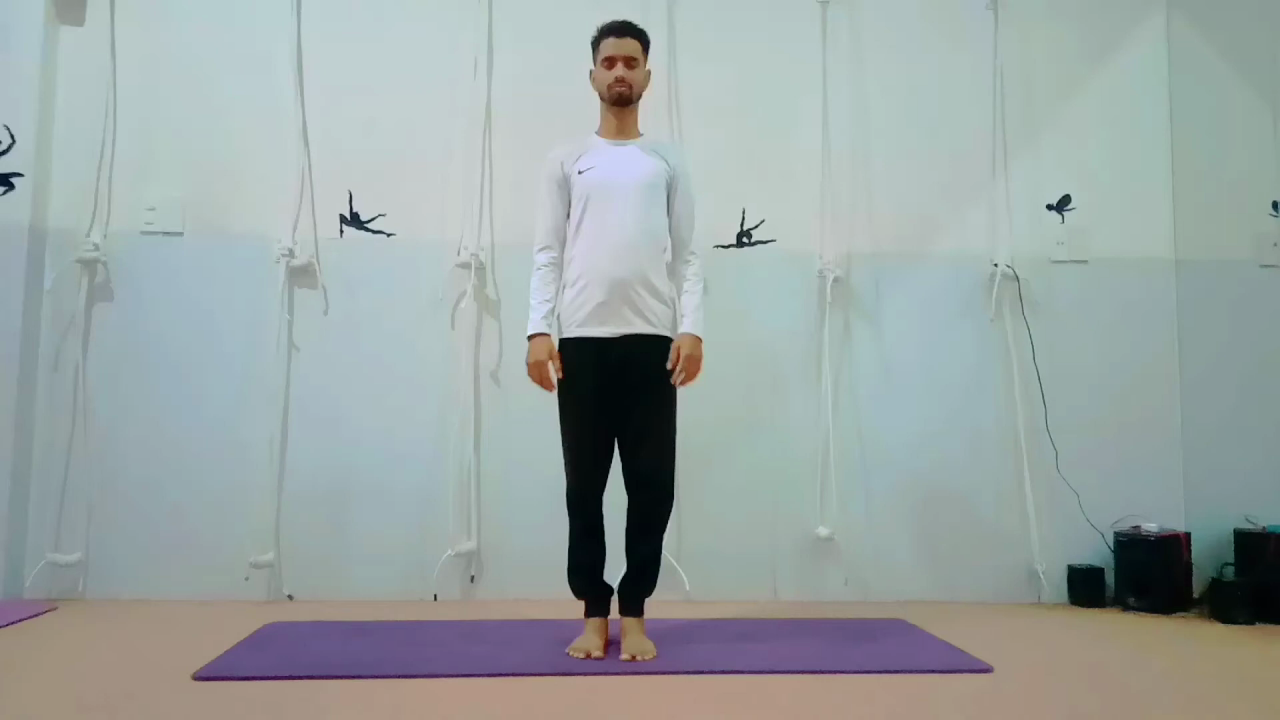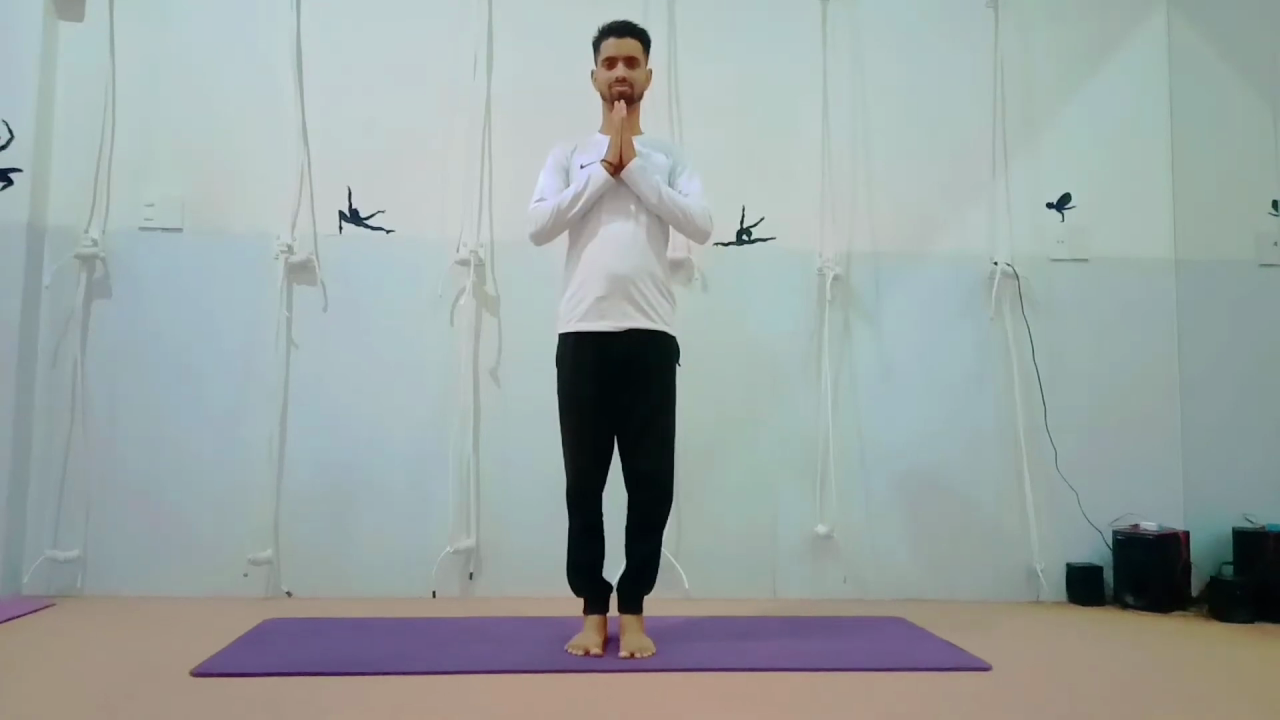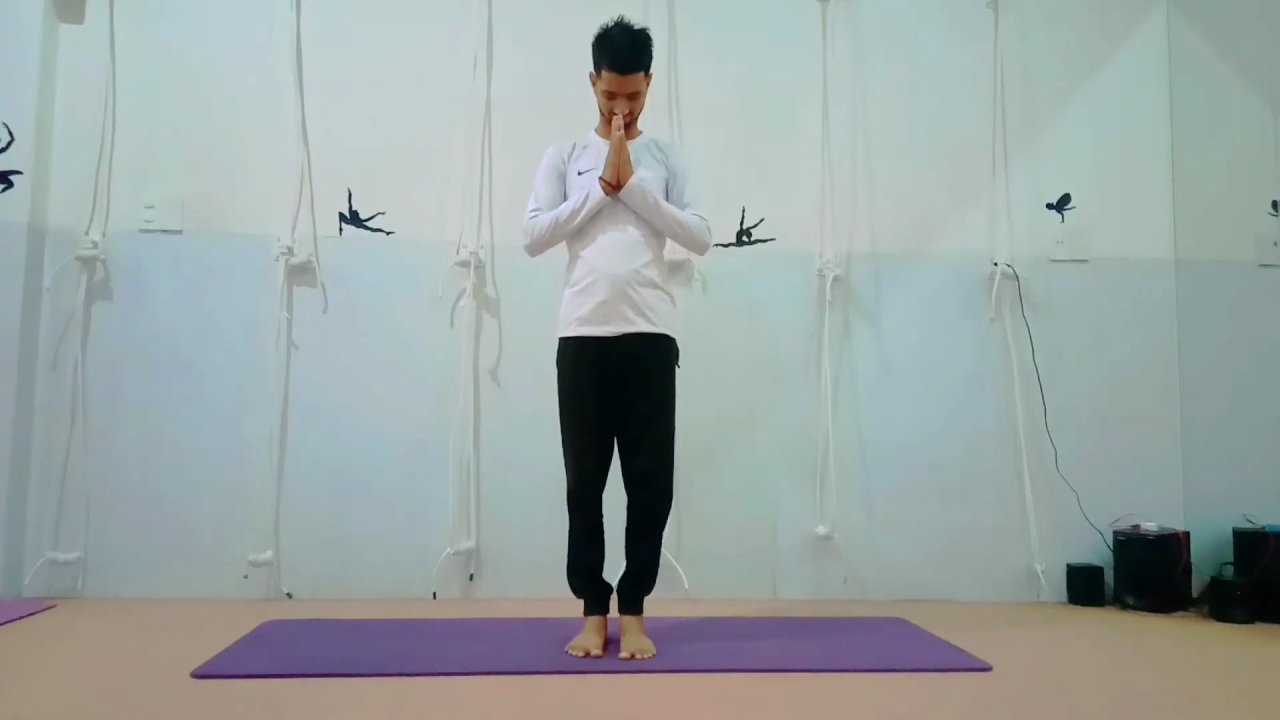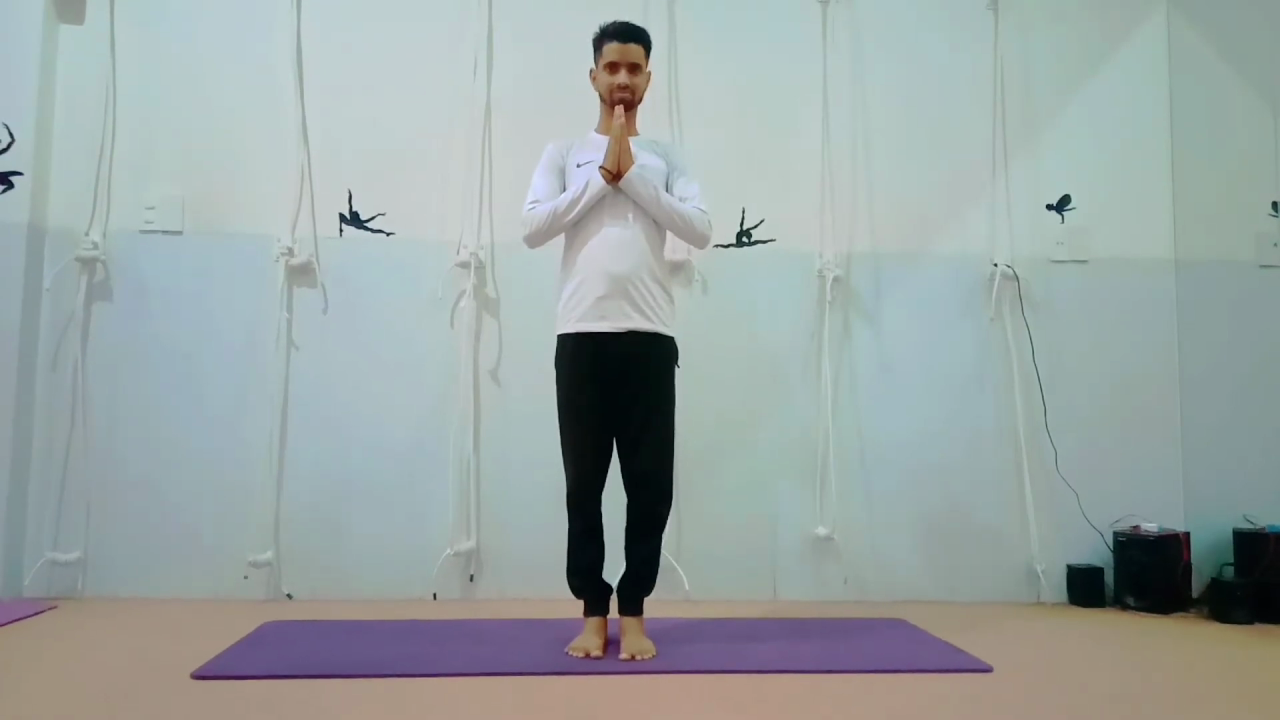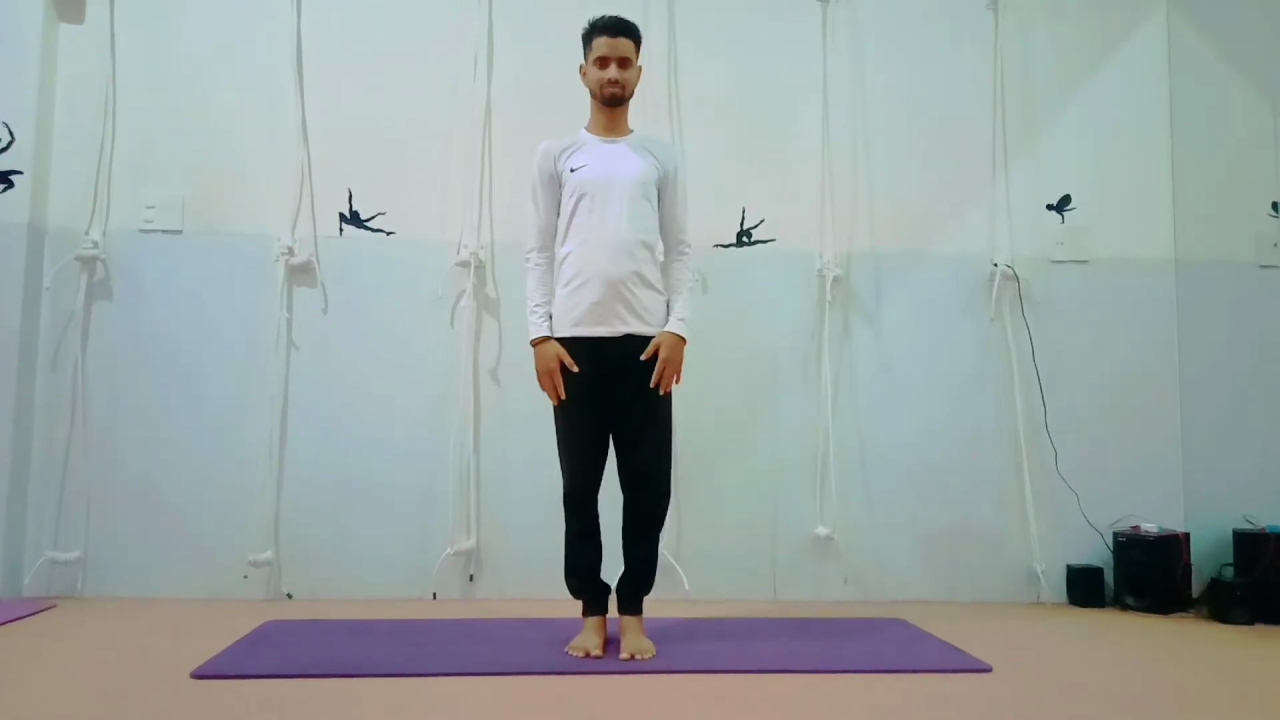
dt=1s
person 1, frame 1
left shoulder: (669, 160)
right shoulder: (567, 160)
left elbow: (687, 255)
right elbow: (547, 253)
left wrist: (691, 326)
right wrist: (540, 330)
left hip: (652, 340)
right hip: (582, 340)
left knee: (652, 484)
right knee: (585, 485)
left ankle: (633, 612)
right ankle: (594, 611)
person 1, frame 2
left shoulder: (668, 156)
right shoulder: (569, 155)
left elbow: (700, 225)
right elbow: (538, 226)
left wrist: (634, 168)
right wrist: (603, 168)
left hip: (649, 335)
right hip: (582, 334)
left knee: (651, 480)
right knee: (584, 480)
left ankle: (631, 610)
right ankle: (592, 610)
person 1, frame 3
left shoulder: (667, 158)
right shoulder: (564, 157)
left elbow: (700, 237)
right elbow: (534, 236)
left wrist: (634, 186)
right wrist: (601, 185)
left hip: (650, 338)
right hip: (583, 338)
left knee: (651, 483)
right knee: (585, 483)
left ankle: (633, 611)
right ankle: (593, 610)
person 1, frame 4
left shoulder: (666, 158)
right shoulder: (564, 154)
left elbow: (700, 230)
right elbow: (533, 228)
left wrist: (633, 174)
right wrist: (601, 174)
left hip: (649, 336)
right hip: (582, 335)
left knee: (650, 482)
right knee: (584, 482)
left ankle: (633, 611)
right ankle: (592, 610)
person 1, frame 5
left shoulder: (661, 158)
right shoulder: (557, 155)
left elbow: (678, 251)
right elbow: (540, 253)
left wrist: (677, 328)
right wrist: (541, 334)
left hip: (645, 340)
right hip: (576, 340)
left knee: (647, 483)
right knee: (581, 483)
left ankle: (632, 613)
right ankle: (592, 612)
